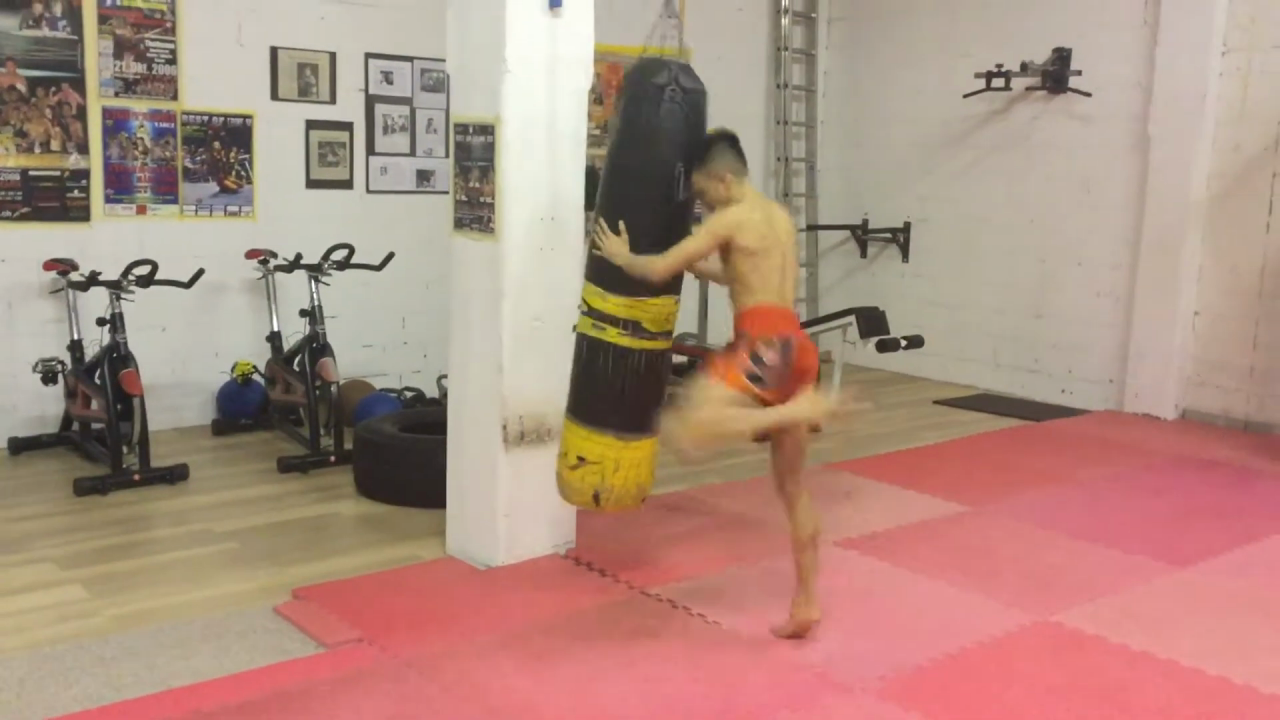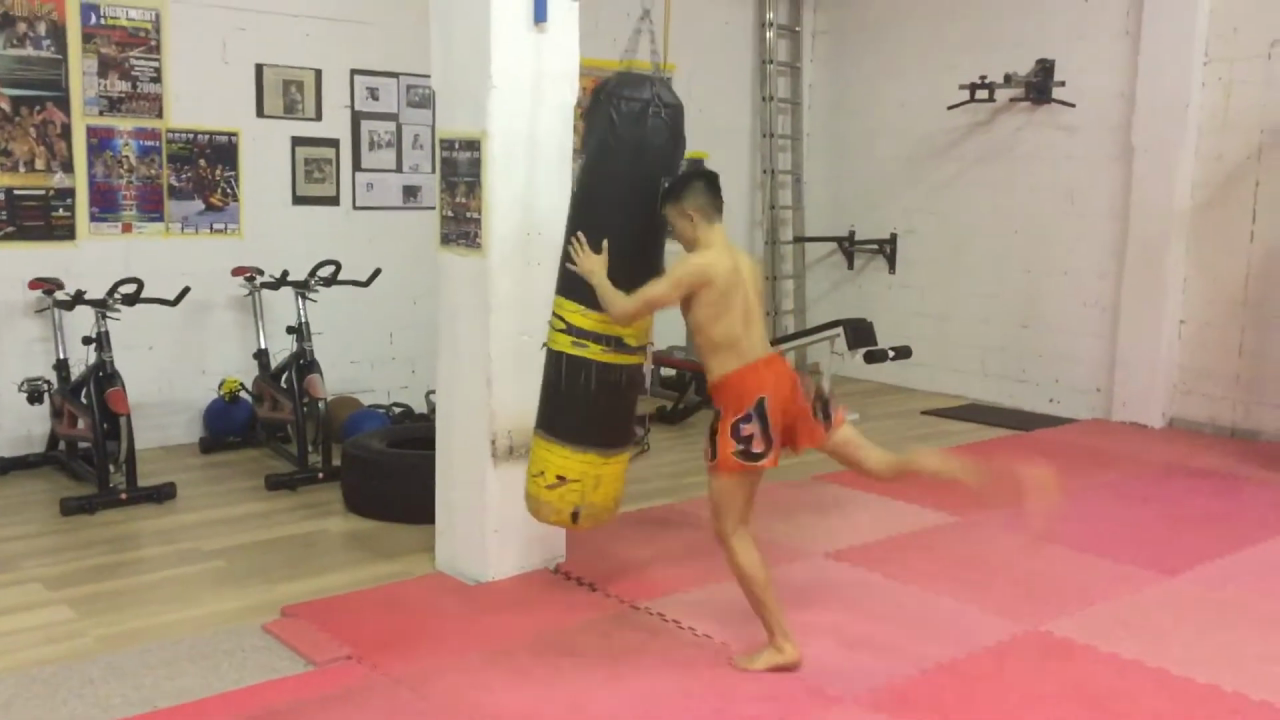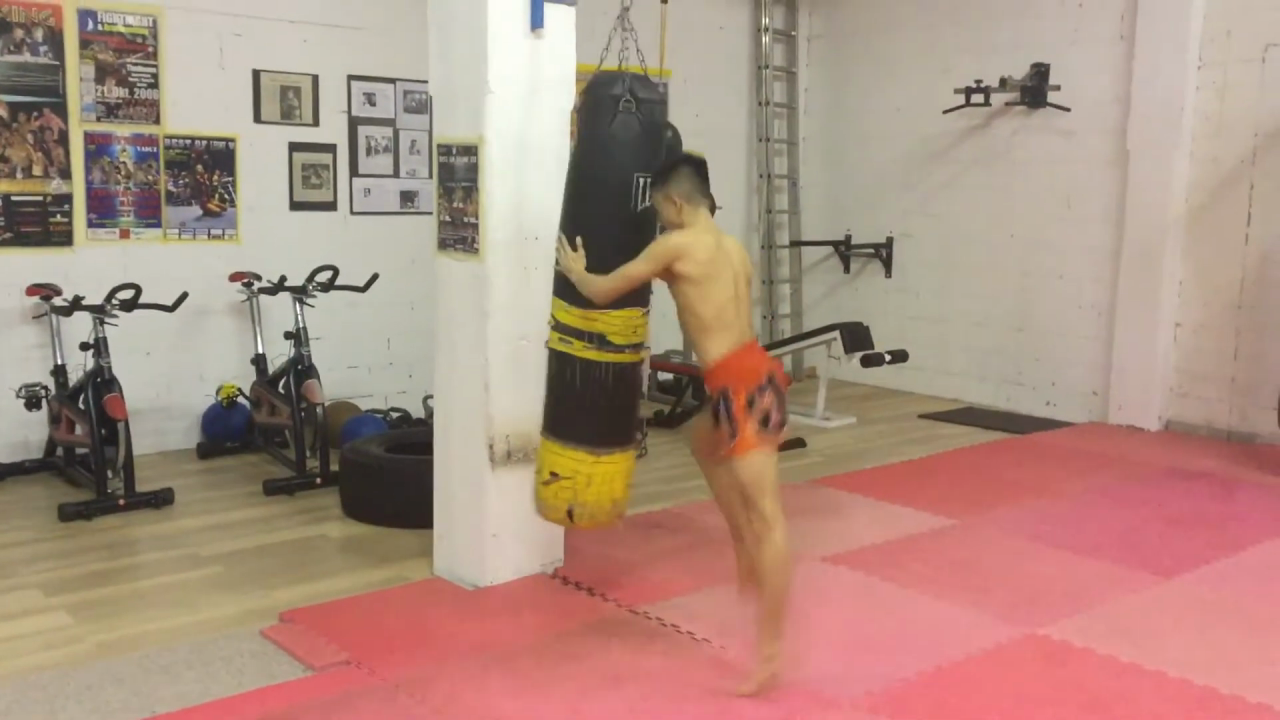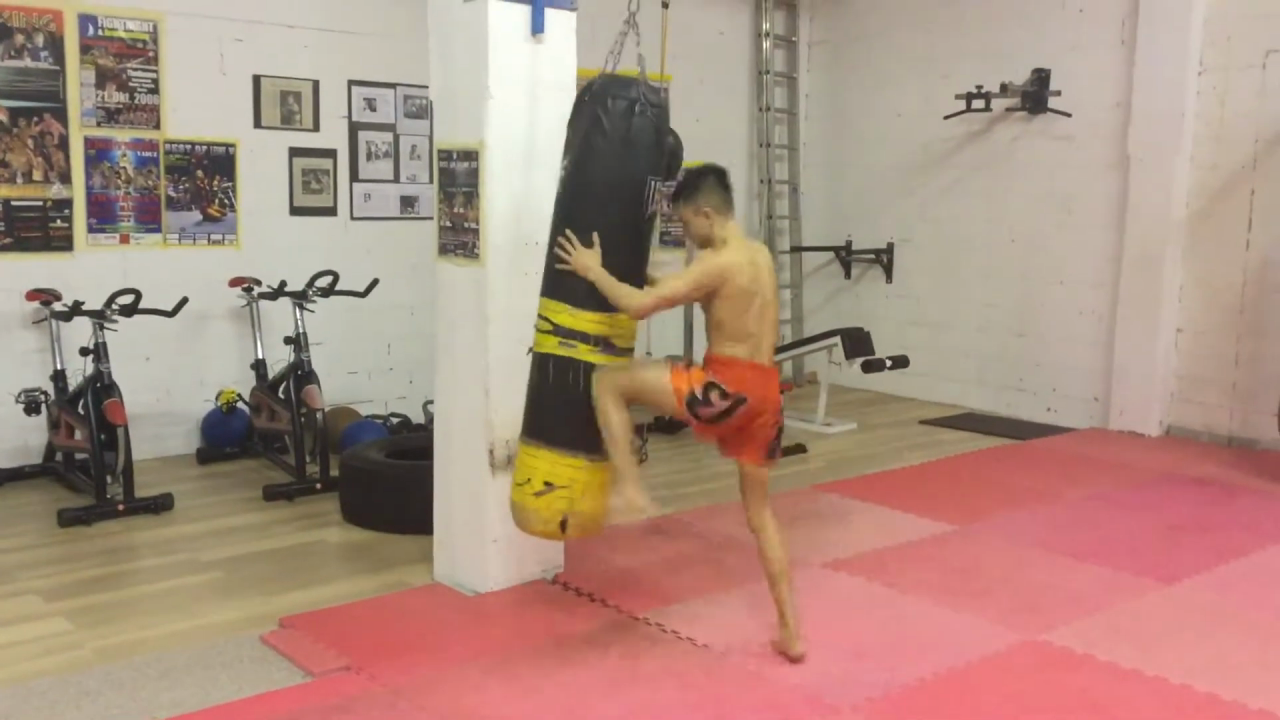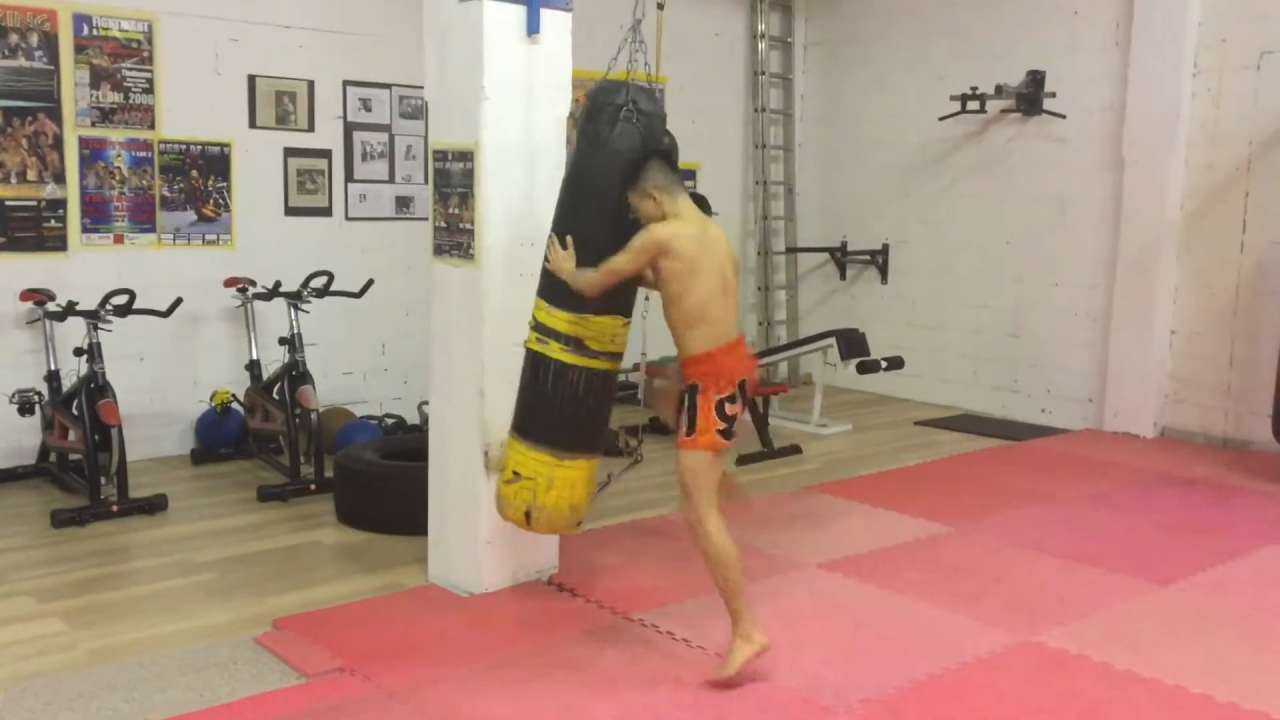
dt=0.5s
person 1, frame 1
left shoulder: (728, 220)
right shoulder: (780, 217)
left elbow: (659, 270)
left wrist: (621, 256)
right wrist: (695, 266)
left hip: (766, 340)
right hip: (800, 347)
left knee: (685, 434)
right knee: (792, 483)
left ankle: (802, 410)
right ankle: (805, 605)
person 1, frame 2
left shoulder: (695, 267)
right shoulder: (741, 261)
left elbow: (623, 312)
left wrist: (596, 275)
left hip: (744, 399)
right hip: (781, 384)
left knee: (730, 531)
right knee: (879, 466)
left ankle: (781, 644)
right ankle: (982, 473)
person 1, frame 3
left shoulder: (674, 244)
right shoulder: (736, 247)
left elbow: (601, 292)
left wrist: (576, 271)
left hip: (738, 384)
right hip: (747, 371)
left knee: (764, 514)
right knee: (712, 462)
left ankle: (771, 647)
right ankle: (747, 557)
person 1, frame 4
left shoulder: (717, 262)
right shoulder: (759, 255)
left elbow: (640, 305)
left wrist: (595, 271)
right wrist: (661, 285)
left hip: (725, 386)
right hip: (764, 394)
left knee: (605, 381)
right knee: (759, 514)
left ankle: (631, 490)
right ankle: (790, 632)
person 1, frame 5
left shoulder: (662, 236)
right shoulder: (718, 233)
left elbow: (593, 286)
left wrist: (565, 266)
right wrist: (645, 272)
left hip: (710, 376)
right hip: (737, 360)
left knee: (701, 512)
left ankle: (747, 632)
